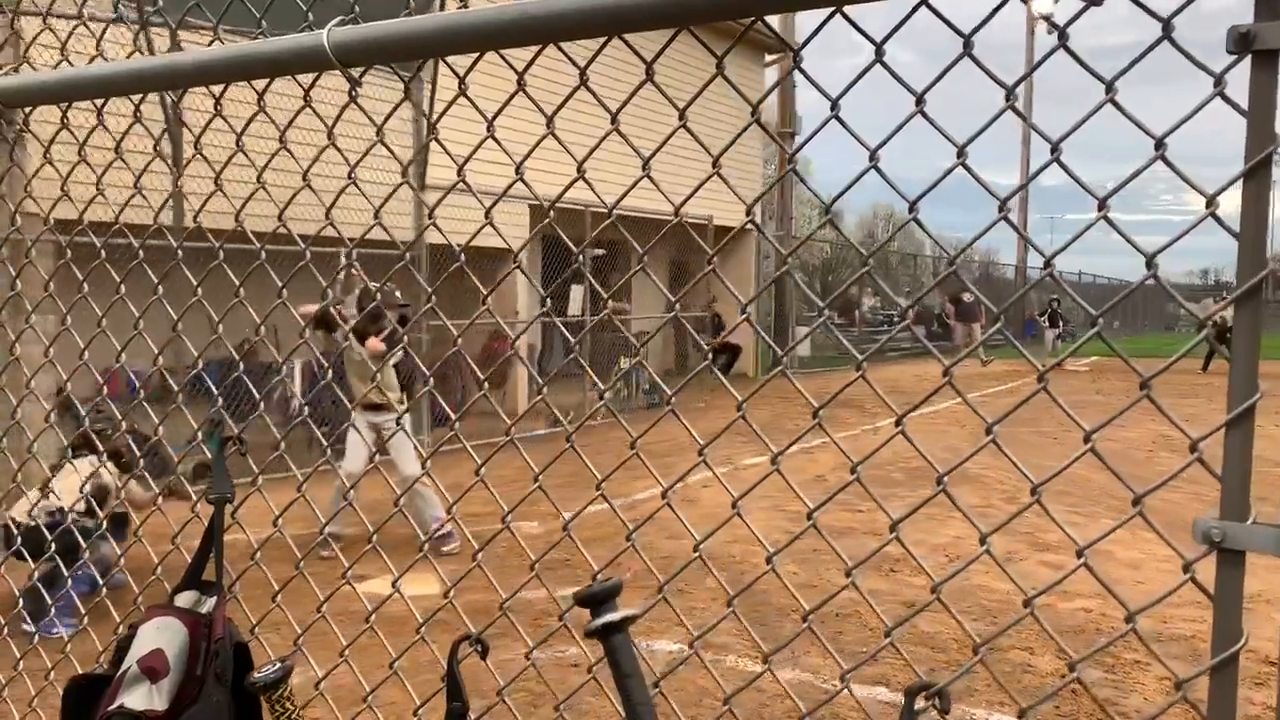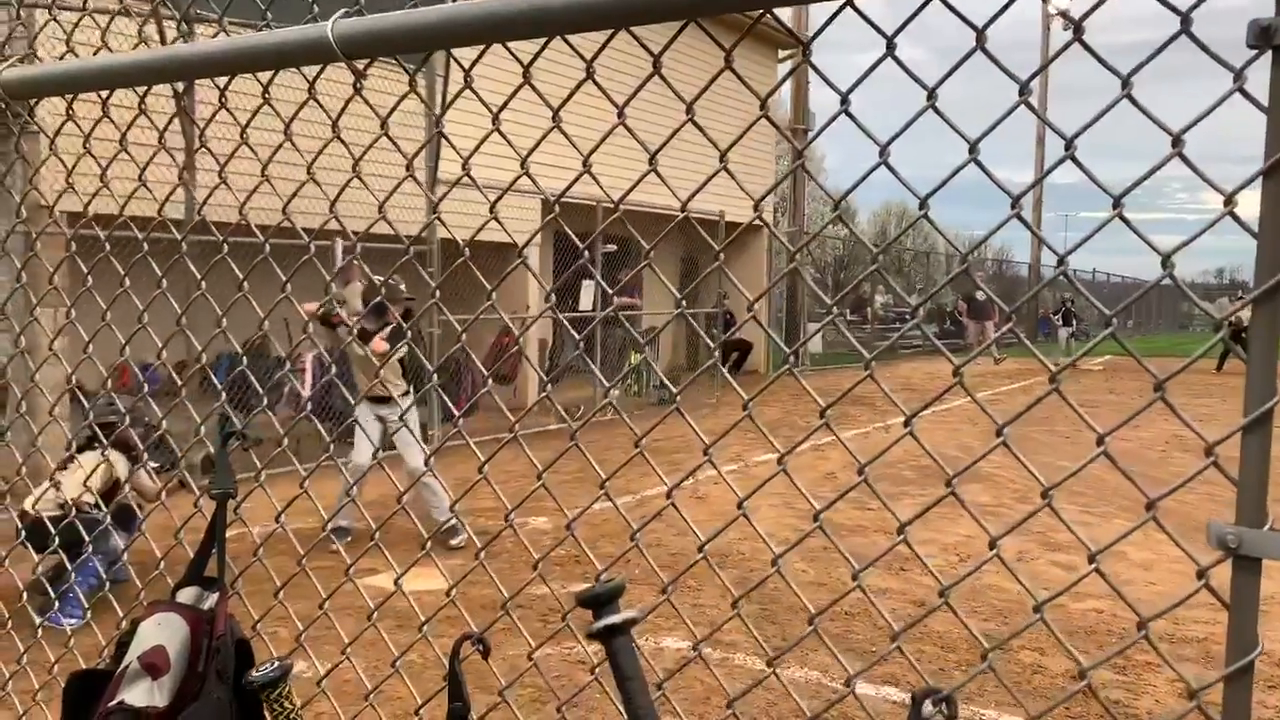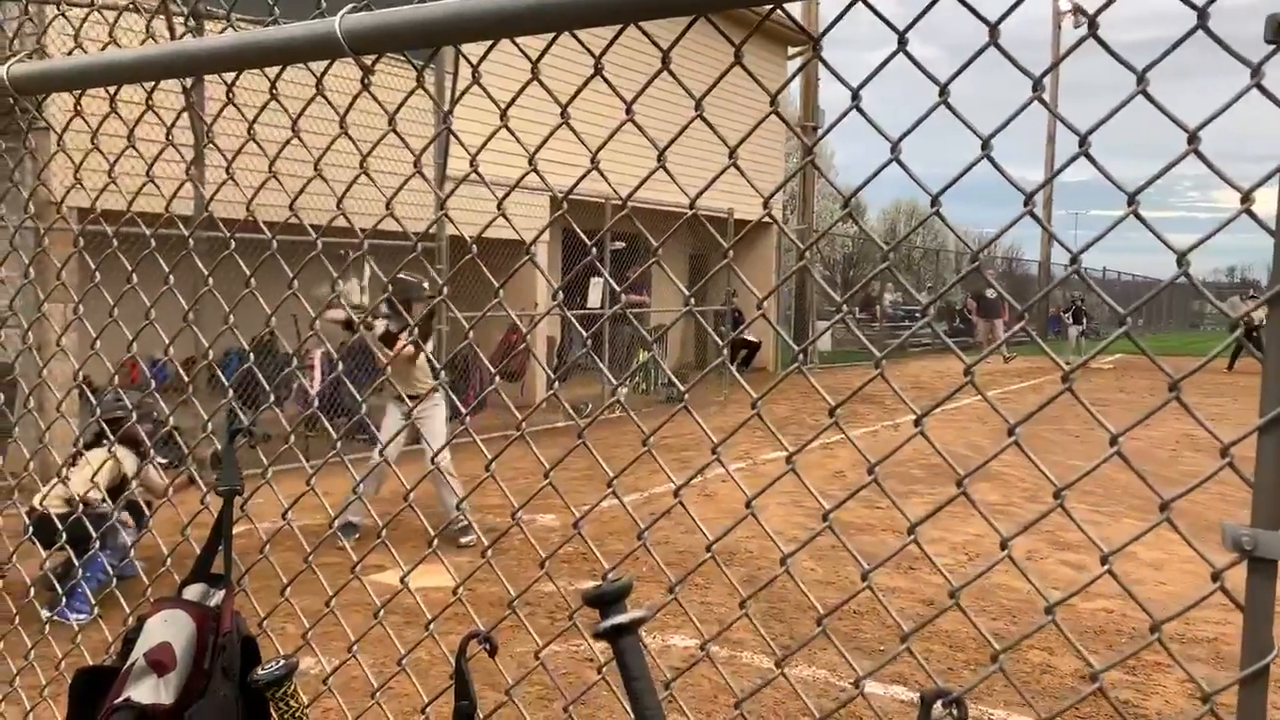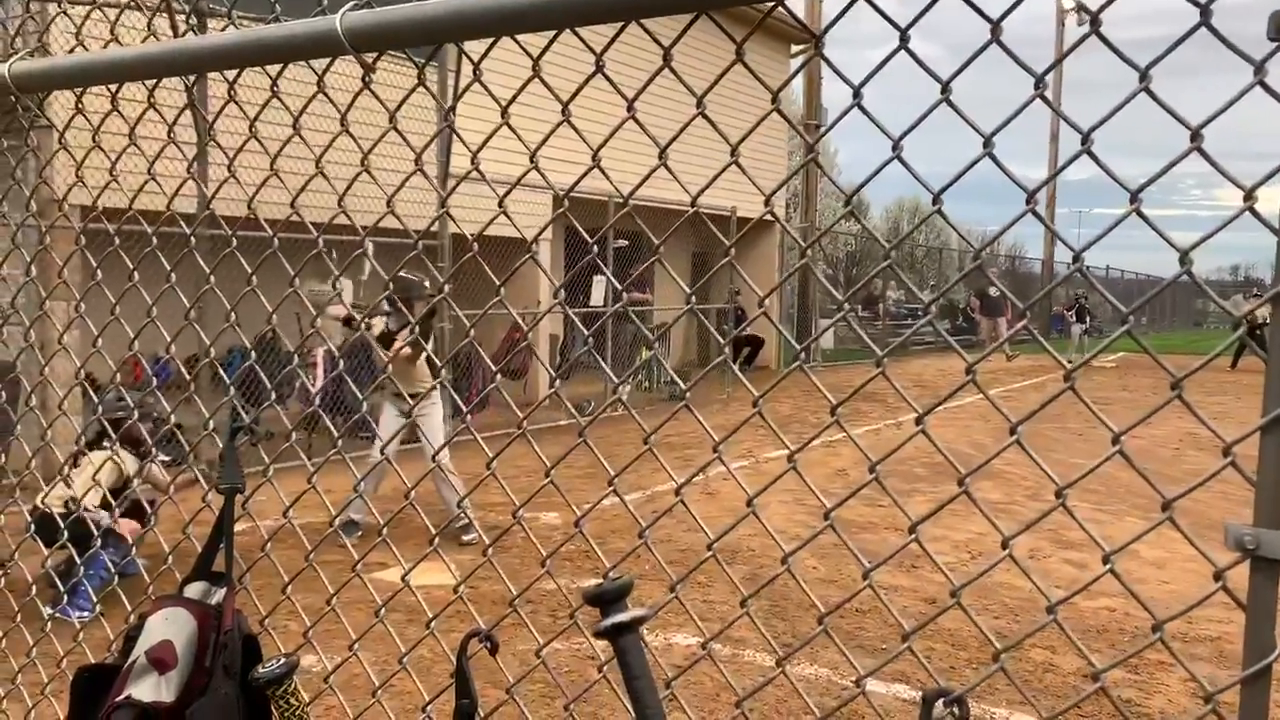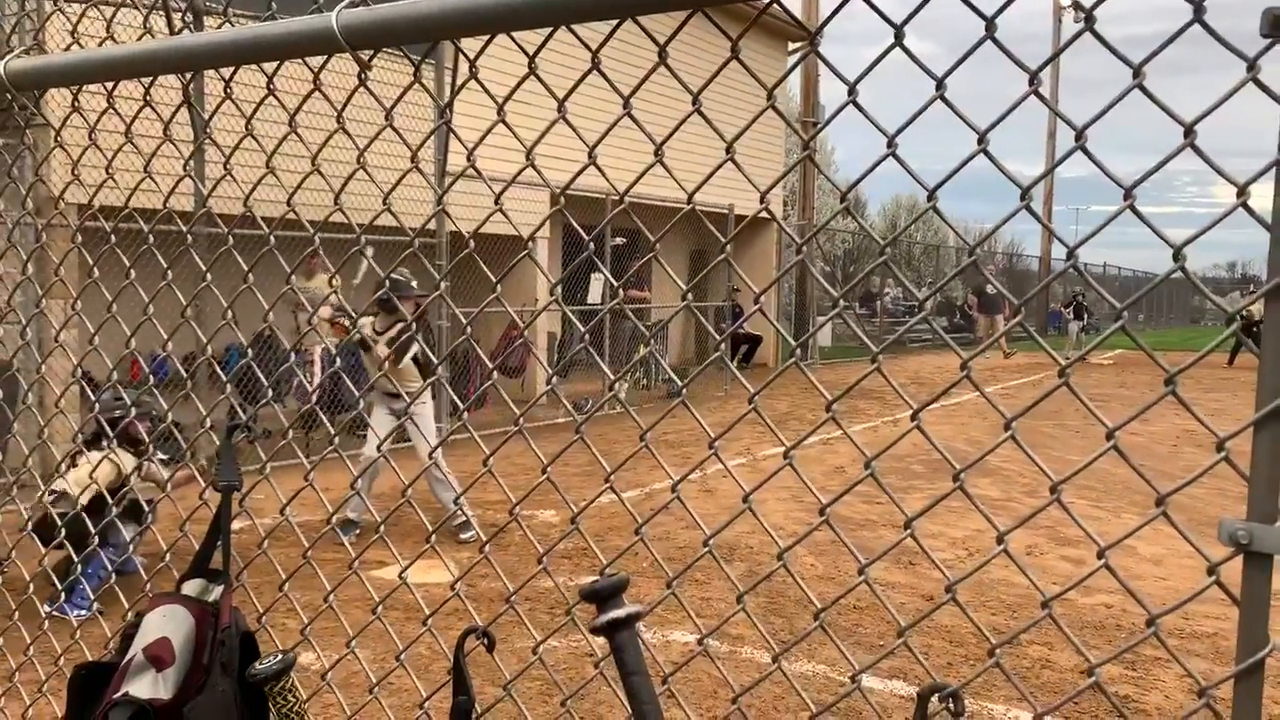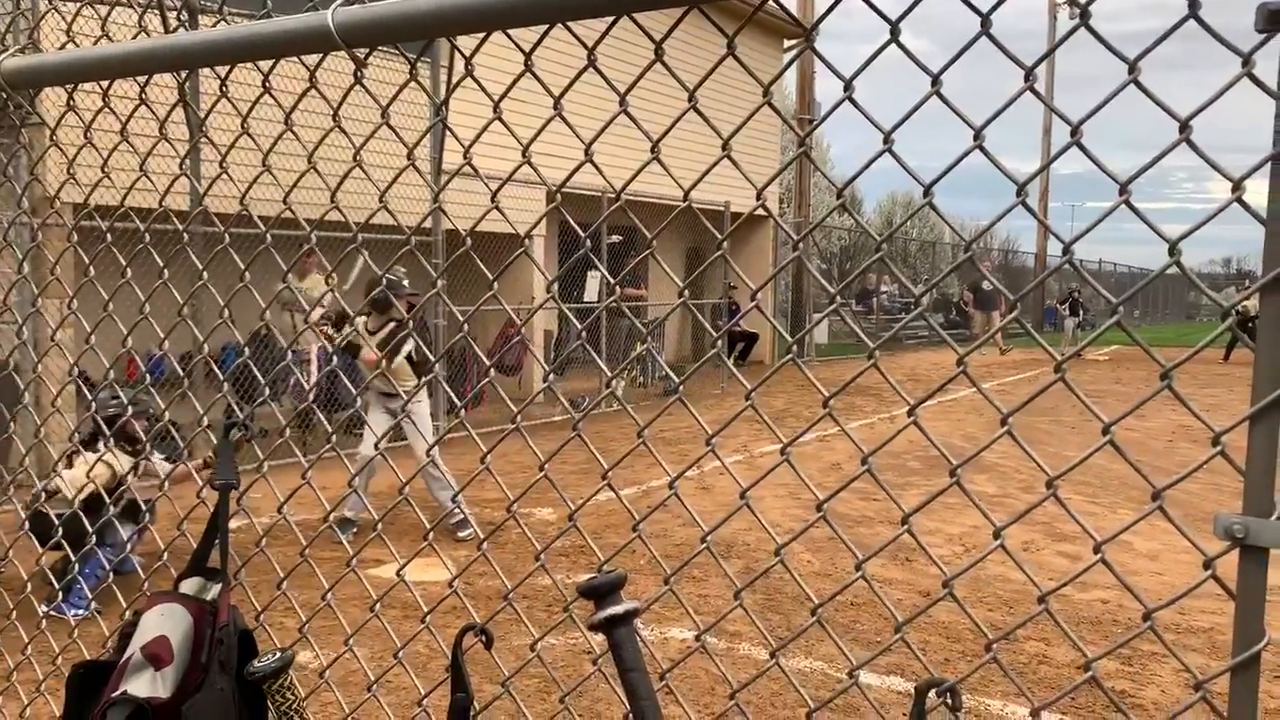
dt=0.3s
person 1, frame 1
left shoulder: (394, 334)
right shoulder: (345, 330)
left elbow: (375, 347)
right elbow: (304, 312)
left wrist: (351, 322)
right wrist: (331, 309)
left hip: (394, 412)
right hip: (362, 413)
left knee: (411, 472)
right knee: (350, 471)
left ankle: (442, 529)
right ankle: (331, 531)
person 1, frame 2
left shoulder: (398, 329)
right shoulder: (349, 324)
left elbow: (380, 347)
right elbow: (306, 309)
left wrist: (352, 324)
right wrist: (329, 308)
left hip: (401, 404)
right hip: (368, 405)
left knee: (417, 464)
right knee: (359, 463)
left ankle: (449, 522)
right ankle: (340, 525)
person 1, frame 3
left shoulder: (423, 327)
right shoulder: (378, 324)
left elbow: (407, 352)
right elbow: (328, 315)
left wrist: (377, 331)
right wrist: (353, 318)
left hip: (429, 401)
right hip: (398, 402)
left knee: (440, 462)
right knee: (381, 460)
left ankle: (460, 521)
right ankle: (350, 520)
person 1, frame 4
left shoulder: (422, 327)
right shoulder: (378, 322)
left elbow: (407, 353)
right elbow: (332, 311)
left wrist: (376, 331)
right wrist: (353, 316)
left hip: (426, 399)
right hip: (394, 400)
left knee: (439, 459)
right knee: (380, 457)
left ankle: (463, 519)
right ankle: (352, 517)
person 1, frame 5
left shoulder: (411, 328)
right shoulder: (364, 323)
left elbow: (388, 359)
right elbow: (324, 312)
left wrist: (359, 337)
right wrist: (332, 315)
left hip: (416, 399)
right hip: (383, 399)
left knee: (431, 458)
right knee: (371, 456)
left ankle: (461, 517)
right ankle: (351, 517)
person 1, frame 6
left shoulder: (403, 328)
right shoulder: (358, 323)
left elbow: (377, 360)
left wrist: (346, 345)
left hip: (412, 397)
right hip: (379, 397)
left knee: (427, 455)
right knee: (367, 453)
left ankle: (457, 513)
right ankle: (349, 515)
person 2, frame 1
left shoulder: (91, 465)
right shoulder: (97, 466)
right elbow: (115, 505)
right hip: (26, 531)
right knee: (102, 550)
right ankle: (48, 620)
person 2, frame 2
left shoulder: (114, 457)
right shoulder: (107, 458)
left elbow: (152, 492)
right elbow: (98, 498)
right wrist: (126, 501)
left hip: (52, 518)
right hip: (40, 522)
left knee: (126, 515)
right knee: (111, 539)
right ankle: (62, 610)
person 2, frame 3
left shoulder: (135, 456)
right shoulder: (109, 456)
left elbow: (161, 490)
right elbow: (76, 499)
left wrist: (194, 476)
right wrist: (116, 515)
left hip: (75, 516)
right hip: (48, 520)
left knee: (136, 511)
right knee: (118, 534)
right ankle: (71, 605)
person 2, frame 4
left shoulder: (139, 455)
right shoulder: (110, 459)
left elbow: (167, 486)
right elbow: (76, 503)
right wrist: (115, 523)
left hip: (75, 516)
right hip: (50, 520)
left knee: (142, 511)
right knee: (120, 537)
right ankle: (73, 604)
person 2, frame 5
left shoulder: (136, 453)
right shoulder: (109, 460)
left elbow: (167, 481)
right elbow: (58, 490)
right wrist: (33, 525)
left hip: (85, 516)
right hip: (54, 520)
left knee: (141, 511)
right knee: (123, 533)
left ankle: (115, 560)
right ankle: (69, 601)
person 2, frame 6
left shoulder: (134, 451)
right shoulder: (106, 461)
left elbow: (171, 473)
right elbow: (51, 489)
left wrist: (207, 462)
left hip: (82, 515)
right hip: (49, 521)
left knee: (142, 510)
right knee: (121, 532)
right ankle: (69, 601)
